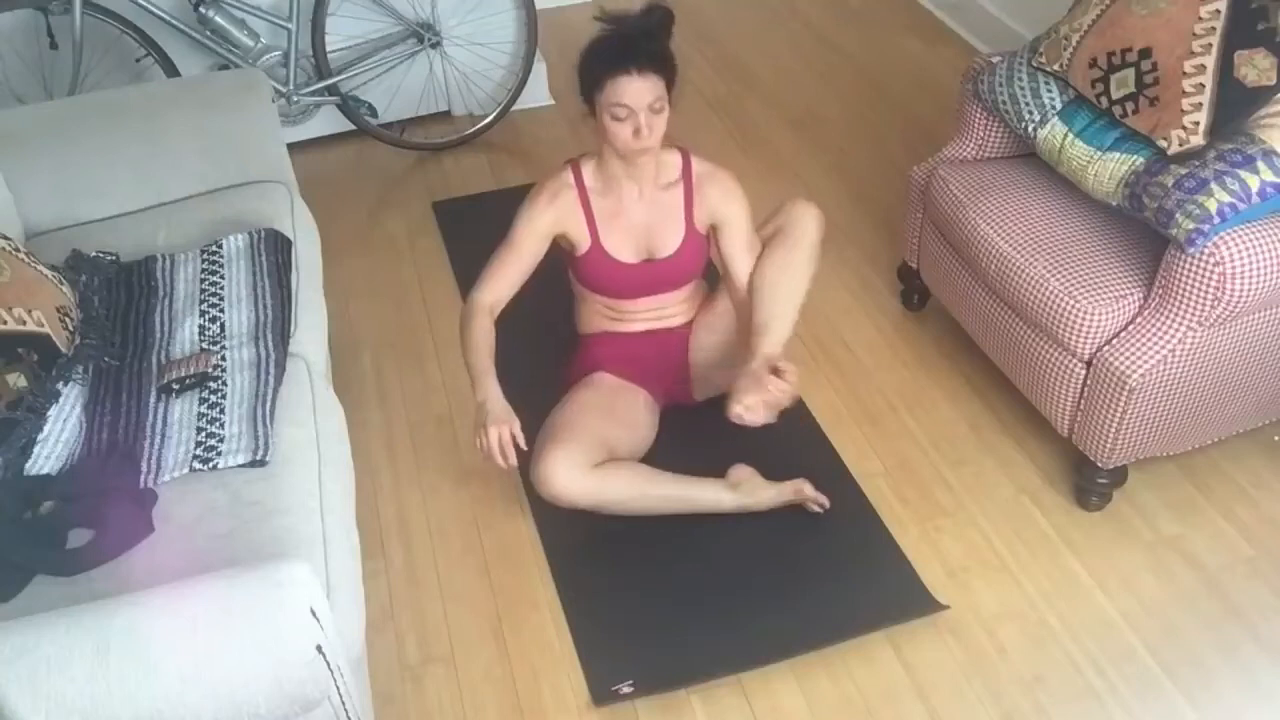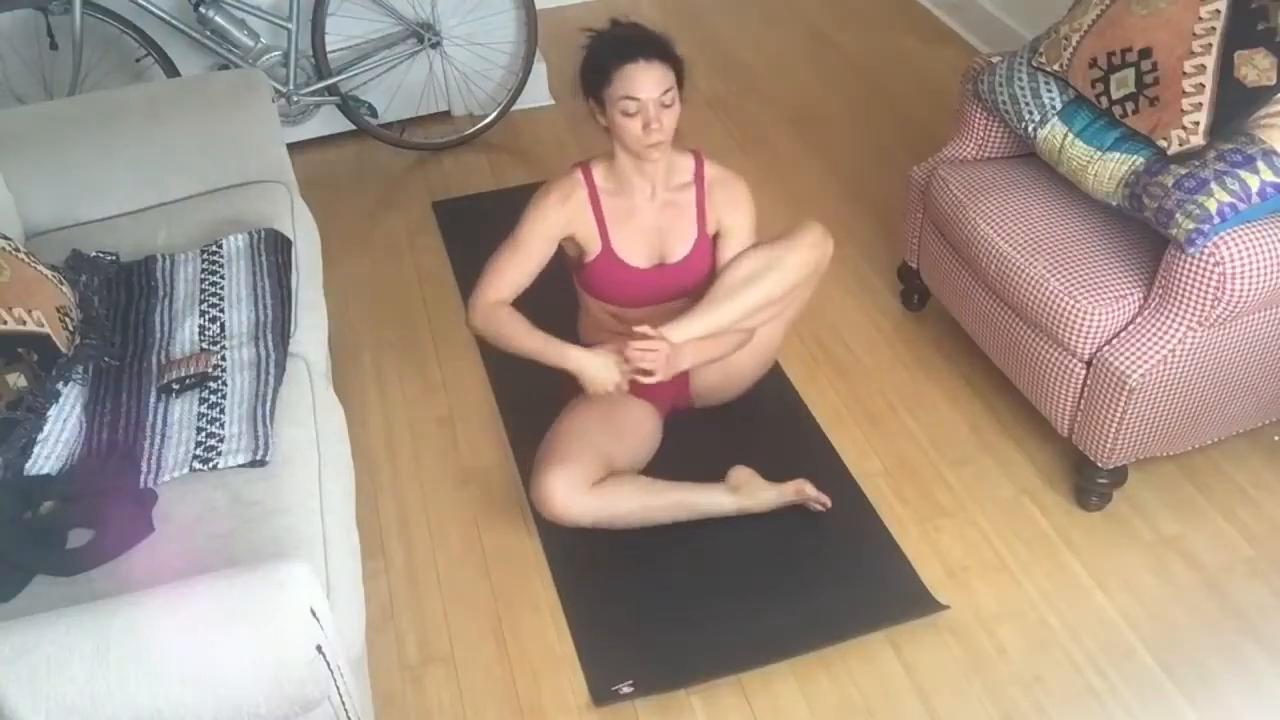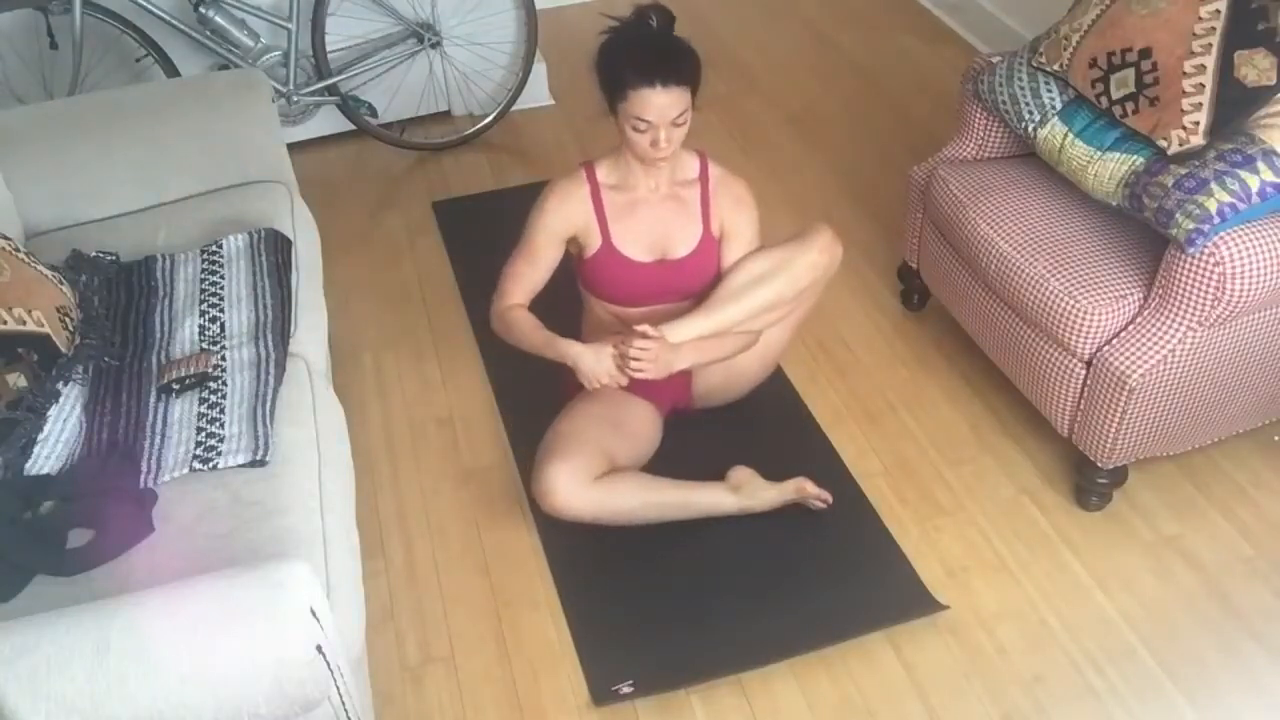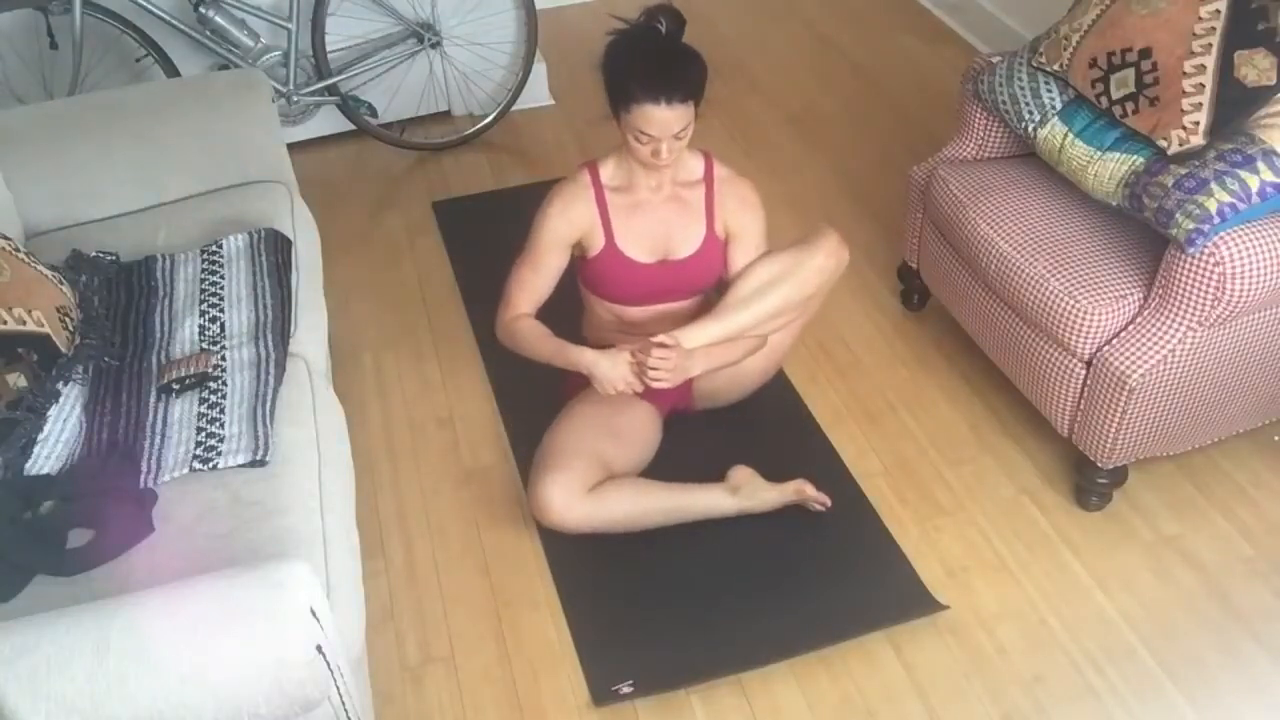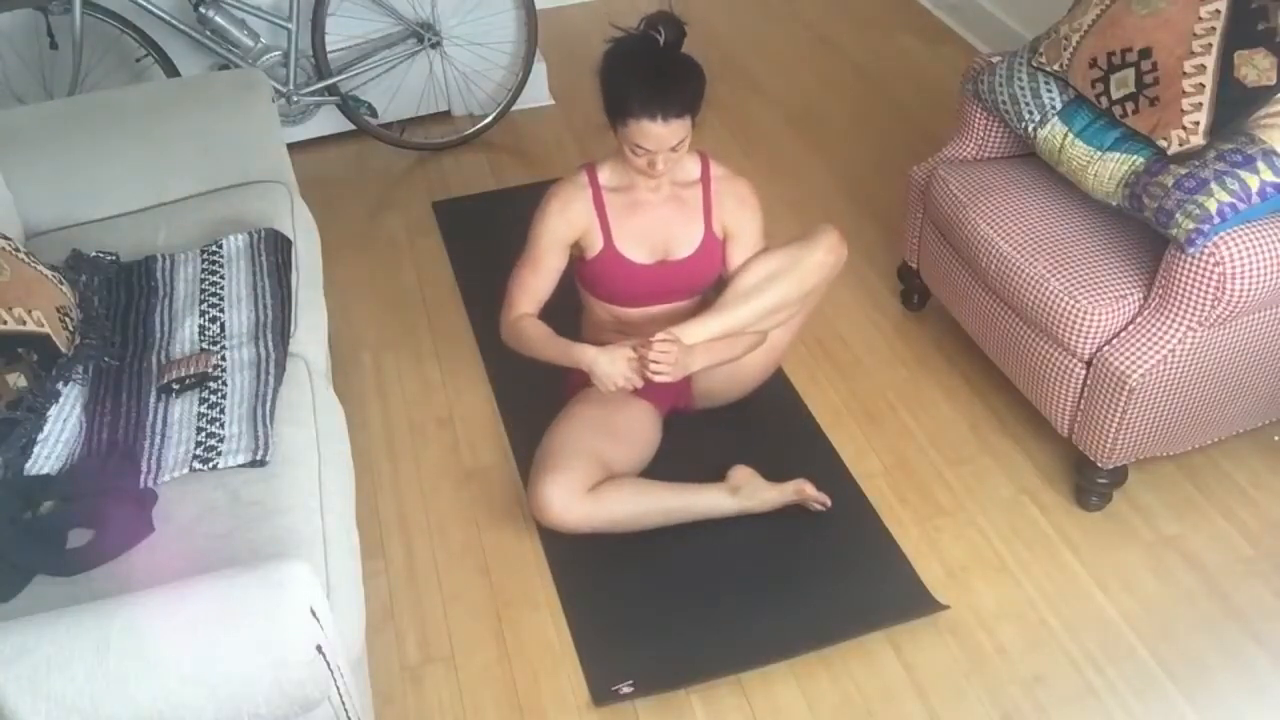
dt=0.7s
person 1, frame 1
left shoulder: (713, 187)
right shoulder: (560, 199)
left elbow: (750, 293)
right elbow: (482, 304)
left wrist: (758, 364)
right wrist: (489, 398)
left hip: (701, 351)
right hip: (614, 370)
left knee: (803, 218)
right knee: (556, 476)
right ankle: (739, 495)
person 1, frame 2
left shoulder: (723, 191)
right shoulder: (568, 201)
left elbow: (740, 324)
right elbow: (484, 308)
left wrist: (676, 352)
right wrist: (577, 359)
left hip: (703, 367)
right hip: (618, 384)
left knee: (812, 243)
right knee: (557, 496)
left ankle: (666, 341)
right ankle: (736, 496)
person 1, frame 3
left shoulder: (727, 194)
right shoulder: (571, 199)
left elbow: (746, 323)
right elbow: (506, 309)
left wrist: (673, 350)
right wrist: (574, 352)
left hip: (706, 367)
right hip: (621, 385)
left knee: (821, 247)
right knee: (559, 488)
left ankle: (665, 339)
right ankle: (737, 495)
person 1, frame 4
left shoulder: (732, 194)
right shoulder: (575, 202)
left elbow: (753, 327)
right elbow: (512, 320)
left wrist: (688, 356)
right wrist: (589, 361)
left hip: (708, 370)
right hip: (619, 382)
left knee: (827, 251)
right knee: (555, 501)
left ankle: (680, 351)
right ankle: (737, 496)
person 1, frame 5
left shoulder: (730, 194)
right shoulder: (572, 203)
left elbow: (752, 325)
right elbow: (516, 322)
left wrist: (688, 353)
right wrist: (588, 357)
left hip: (707, 370)
right hip: (618, 382)
left knee: (826, 246)
right knee: (554, 501)
left ankle: (676, 345)
right ankle: (736, 495)
